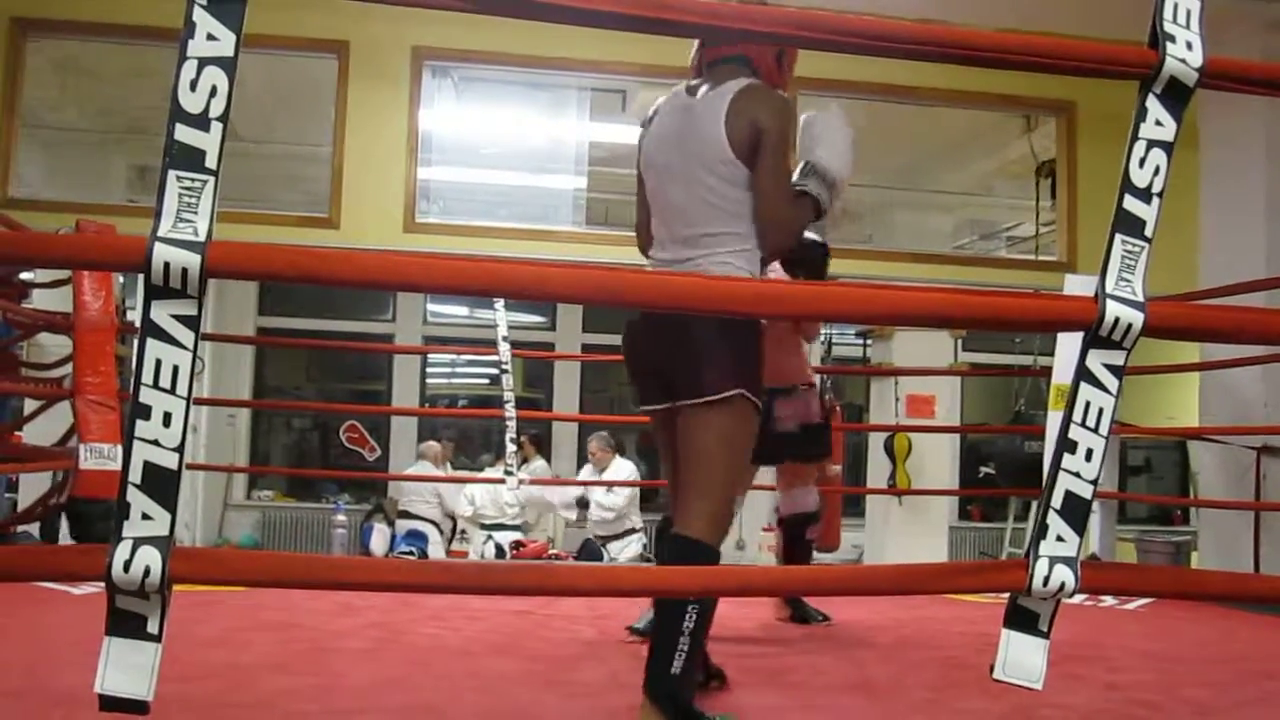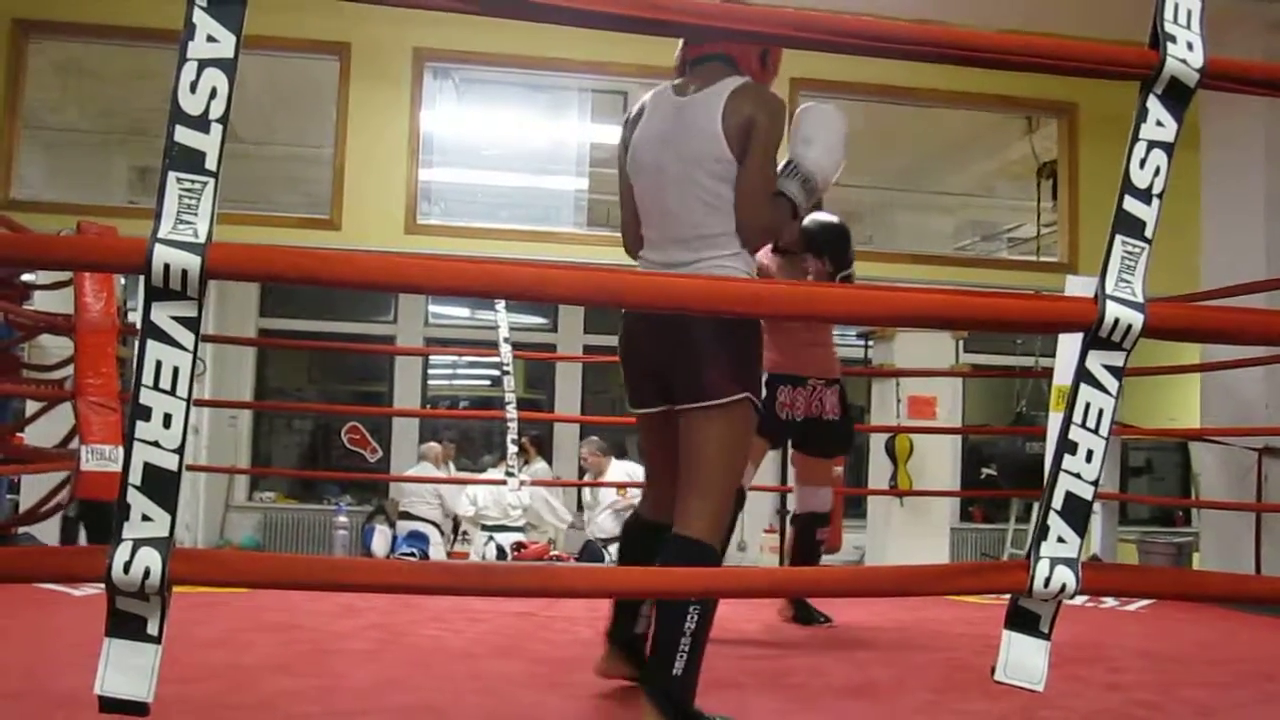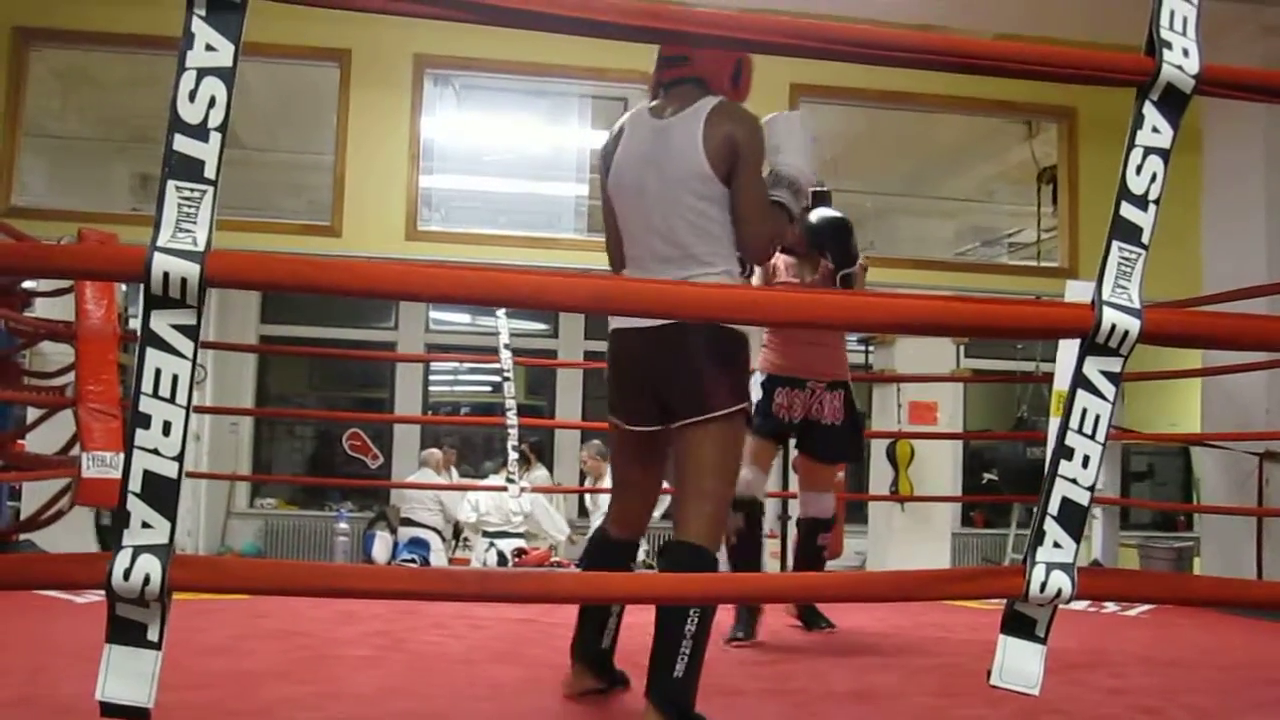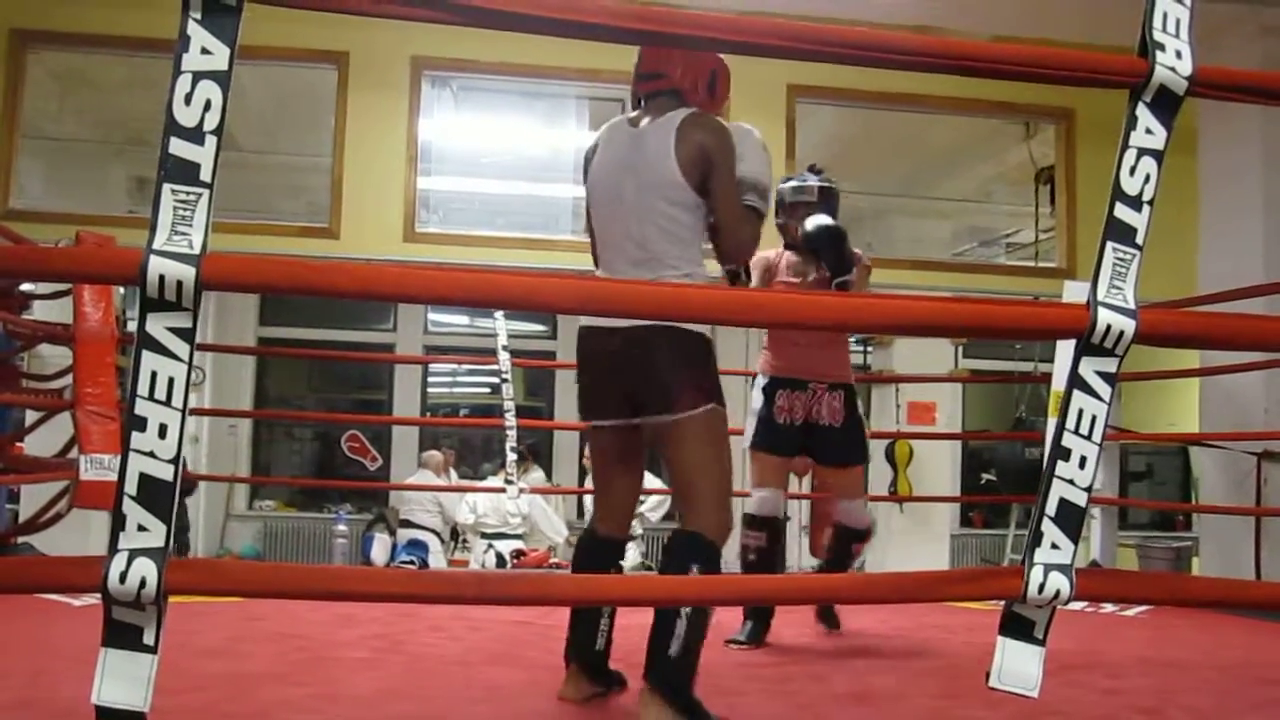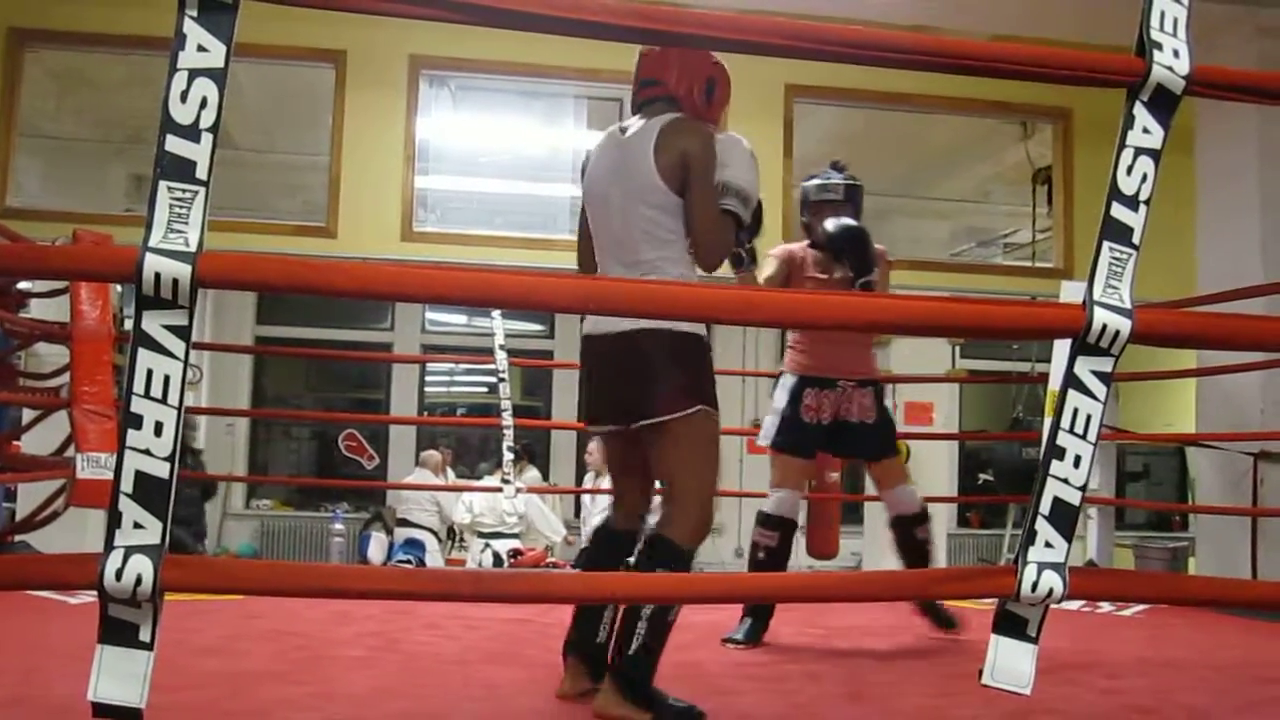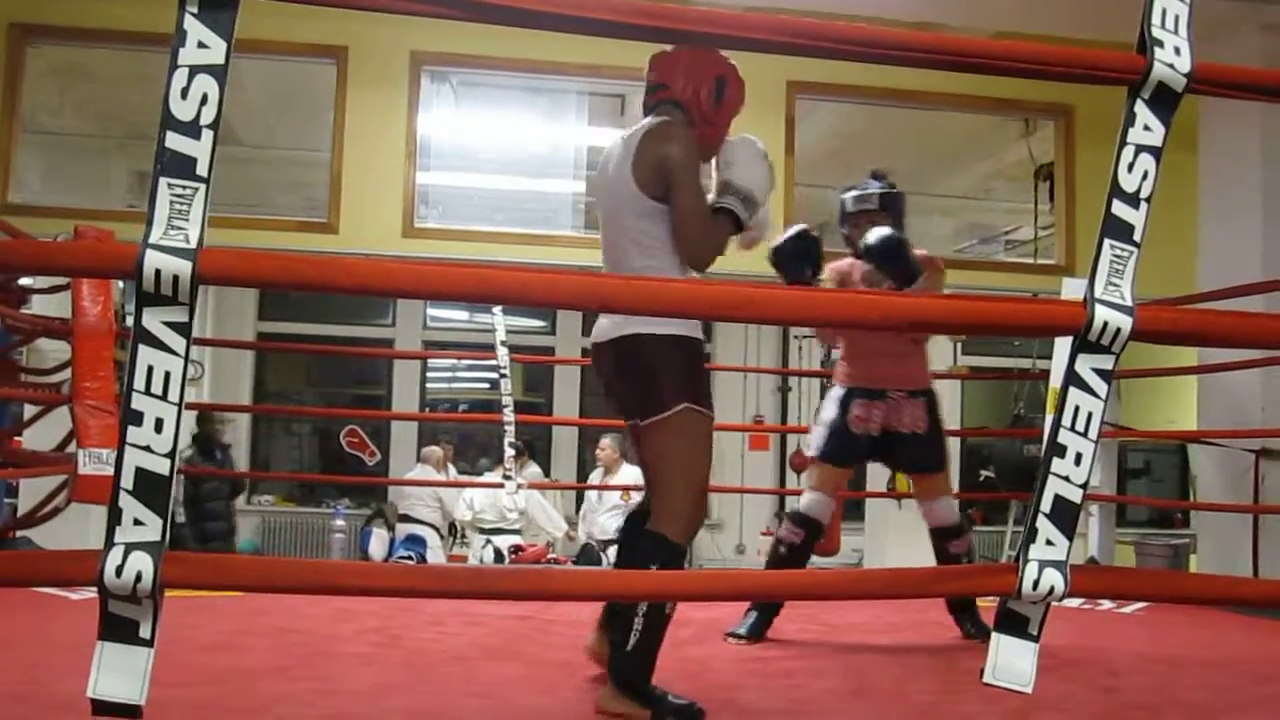
dt=0.2s
person 1, frame 1
left shoulder: (661, 111)
right shoulder: (764, 104)
right elbow: (777, 233)
right wrist: (818, 181)
left hip: (651, 317)
right hip: (717, 317)
left knee: (685, 499)
right knee: (705, 515)
left ankle: (681, 660)
person 1, frame 2
left shoulder: (643, 111)
right shoulder: (755, 103)
left elbow: (633, 239)
right elbow: (756, 229)
right wrist: (803, 179)
left hip: (646, 318)
right hip: (716, 318)
left knee: (661, 498)
right knee: (704, 516)
left ankle: (624, 644)
person 1, frame 3
left shoulder: (621, 134)
right shoulder: (733, 122)
left elbow: (619, 258)
right elbow: (757, 245)
left hip: (632, 336)
right hip: (703, 334)
left knee: (628, 510)
right knee: (700, 525)
left ankle: (588, 661)
person 1, frame 4
left shoulder: (600, 143)
right shoulder: (705, 134)
right elbow: (735, 251)
right wrist: (752, 191)
left hip: (603, 337)
right hip: (670, 338)
left knee: (611, 510)
right knee: (705, 518)
left ankle: (584, 665)
person 1, frame 5
left shoulder: (601, 149)
right shoulder: (691, 139)
right elbow: (710, 252)
right wrist: (739, 200)
left hip: (605, 341)
right hip: (665, 340)
left knee: (629, 506)
right knee: (687, 519)
left ankle: (583, 661)
person 1, frame 6
left shoulder: (621, 149)
right shoulder: (674, 140)
right elbow: (698, 251)
right wrist: (738, 199)
left hip: (617, 340)
right hip: (659, 341)
left knee: (665, 495)
right knee: (679, 514)
left ankle: (614, 627)
person 2, frame 1
left shoulder: (785, 272)
left elbow: (809, 334)
left wrist: (813, 280)
left hip: (798, 391)
right hip: (759, 393)
left knee: (801, 493)
left ankle: (790, 595)
person 2, frame 2
left shoulder: (822, 259)
right shoulder: (763, 260)
left wrist: (841, 268)
left hip: (822, 388)
right hip: (774, 381)
left knee: (817, 493)
left ankle: (796, 595)
person 2, frame 3
left shoulder: (844, 261)
right shoulder: (770, 262)
left wrist: (844, 266)
left hip: (827, 391)
right hip: (775, 382)
left knee: (820, 494)
right knee: (746, 484)
left ankle: (803, 598)
right ankle: (747, 602)
person 2, frame 4
left shoulder: (852, 262)
right shoulder: (769, 261)
left wrist: (840, 269)
left hip: (832, 394)
right hip: (777, 388)
left knee: (853, 509)
right knee: (765, 499)
right ankle: (756, 615)
person 2, frame 5
left shoulder: (874, 259)
right shoulder: (791, 257)
left wrist: (863, 271)
right wrist: (743, 258)
left hip: (860, 391)
right hip: (805, 387)
left knee: (903, 495)
right knee: (783, 496)
left ankle: (925, 595)
right ankle: (755, 613)
person 2, frame 6
left shoulder: (924, 265)
right shoulder: (841, 272)
left elbow: (923, 330)
right elbow: (829, 333)
left wrist: (906, 279)
right wrist: (800, 282)
left hip: (911, 401)
right hip: (855, 397)
left knee: (941, 505)
right knee: (816, 499)
left ankle: (963, 607)
right ankle: (762, 607)
